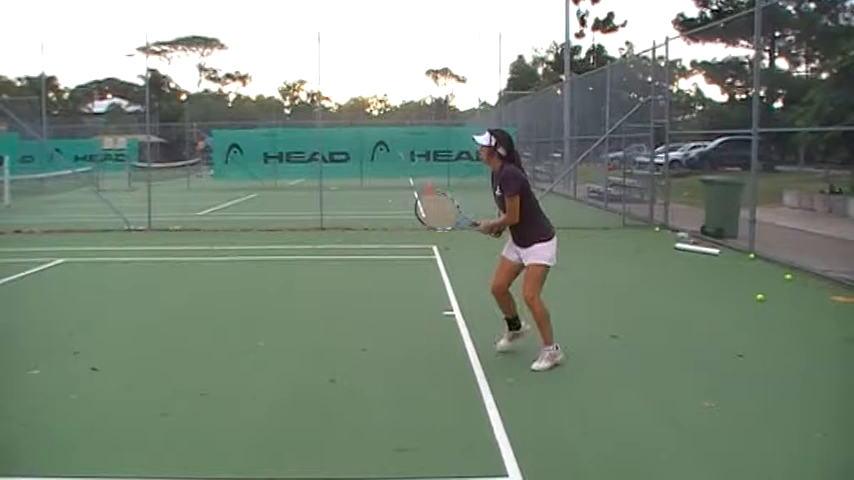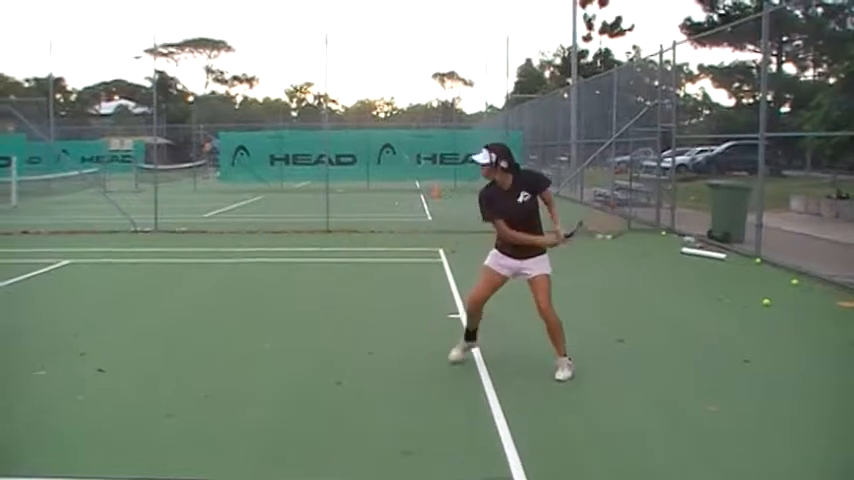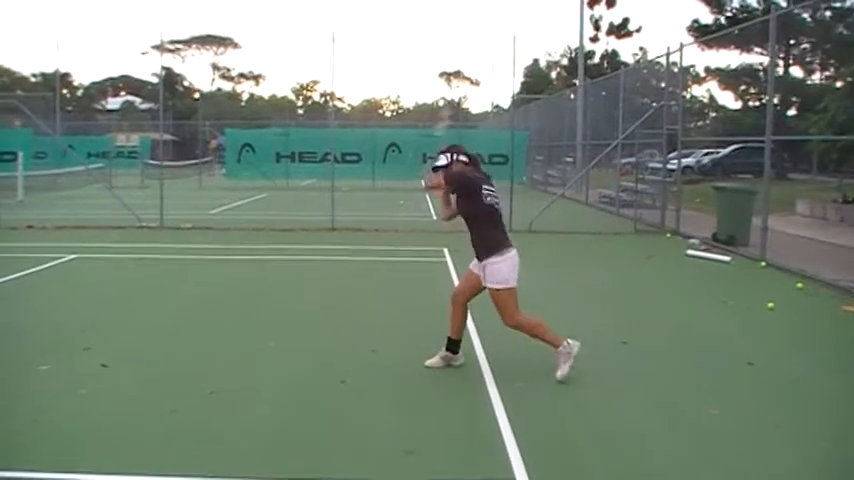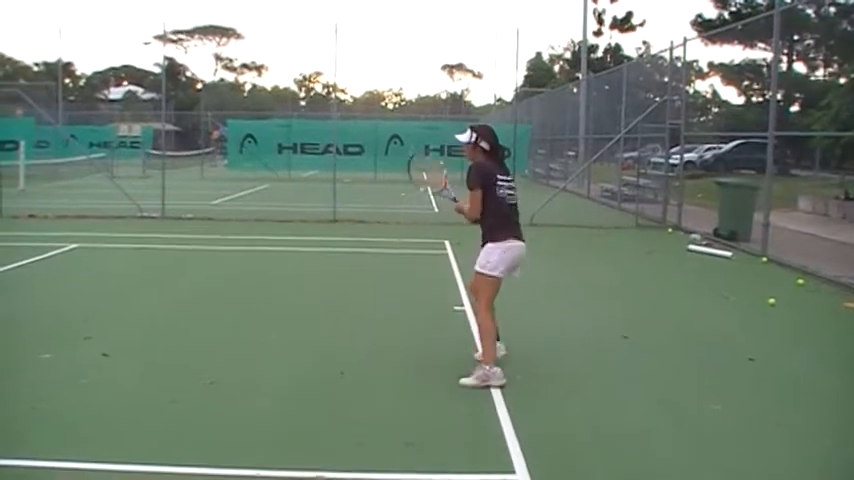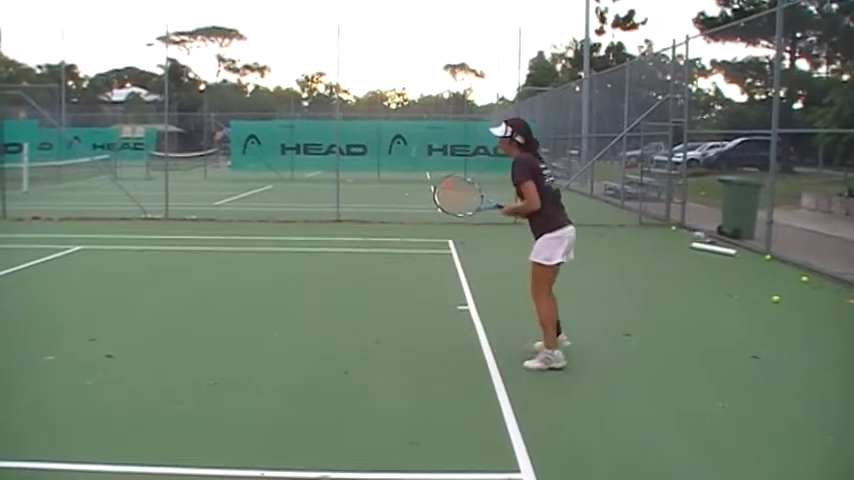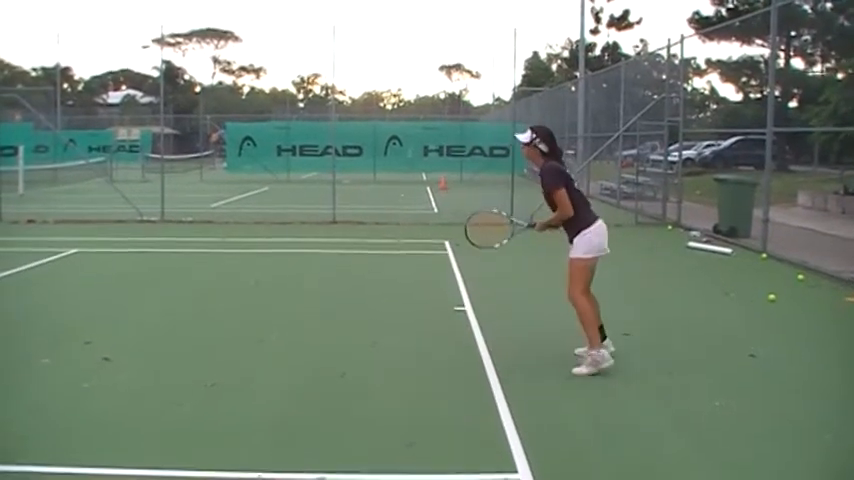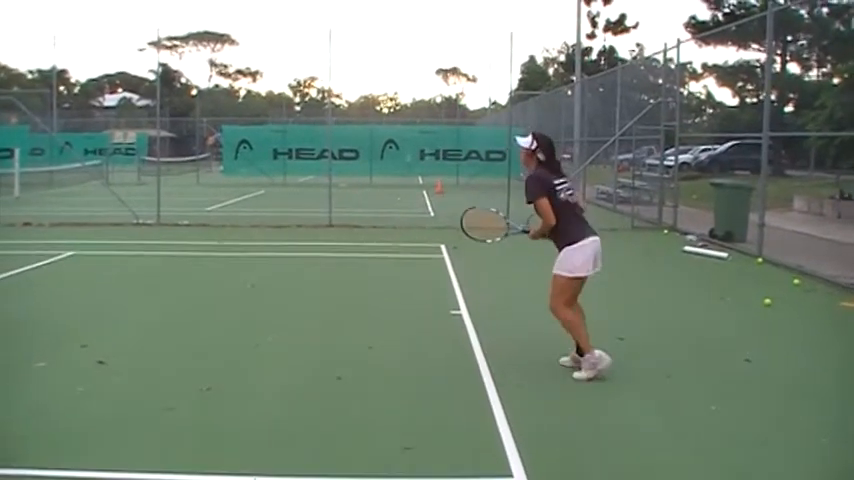
dt=0.5s
person 1, frame 1
left shoulder: (510, 175)
right shoulder: (496, 174)
left elbow: (513, 217)
left wrist: (490, 225)
right wrist: (497, 225)
left hip: (540, 241)
right hip: (518, 242)
left knee: (530, 296)
right knee: (497, 287)
left ankle: (552, 350)
right ankle: (515, 328)
person 1, frame 2
left shoulder: (530, 179)
right shoulder: (487, 196)
left elbow: (551, 203)
right elbow: (506, 233)
left wrist: (557, 226)
right wrist: (541, 239)
left hip: (535, 257)
right hip: (504, 254)
left knee: (545, 309)
right knee: (474, 301)
left ankle: (563, 360)
right ankle: (468, 341)
person 1, frame 3
left shoulder: (465, 178)
right shoulder: (477, 181)
left elbow: (430, 183)
right elbow: (448, 214)
left wrist: (435, 182)
right wrist: (441, 188)
left hip: (500, 257)
right hip: (488, 257)
left knee: (512, 318)
right knee: (459, 298)
left ankle: (564, 347)
right ankle: (451, 354)
person 1, frame 4
left shoulder: (478, 169)
right shoulder: (502, 170)
left elbow: (474, 215)
left wrist: (462, 208)
right wrist: (471, 208)
left hip: (499, 245)
right hip: (515, 244)
left knee: (481, 306)
right knee: (478, 290)
left ankle: (490, 369)
right ankle: (494, 344)
person 1, frame 5
left shoulder: (521, 163)
right shoulder: (534, 160)
left elbow: (533, 204)
left wrist: (512, 209)
right wrist: (516, 209)
left hip: (551, 235)
right hip: (560, 230)
left knee: (539, 296)
right knee: (543, 292)
left ankle: (552, 354)
right ankle: (555, 338)
person 1, frame 6
left shoulder: (549, 171)
right shoulder: (553, 167)
left elbow: (567, 211)
left wrist: (546, 224)
right wrist: (550, 223)
left hip: (587, 233)
right hip: (590, 230)
left knee: (576, 294)
right knee: (583, 291)
left ankle: (598, 353)
right ankle: (601, 341)
person 1, frame 7
left shoulder: (534, 179)
right shoulder: (557, 175)
left elbow: (550, 221)
left wrist: (537, 233)
right wrist: (547, 232)
left hip: (574, 248)
right hip: (590, 241)
left knee: (558, 307)
right knee: (568, 301)
left ankle: (595, 355)
right ankle: (585, 354)
